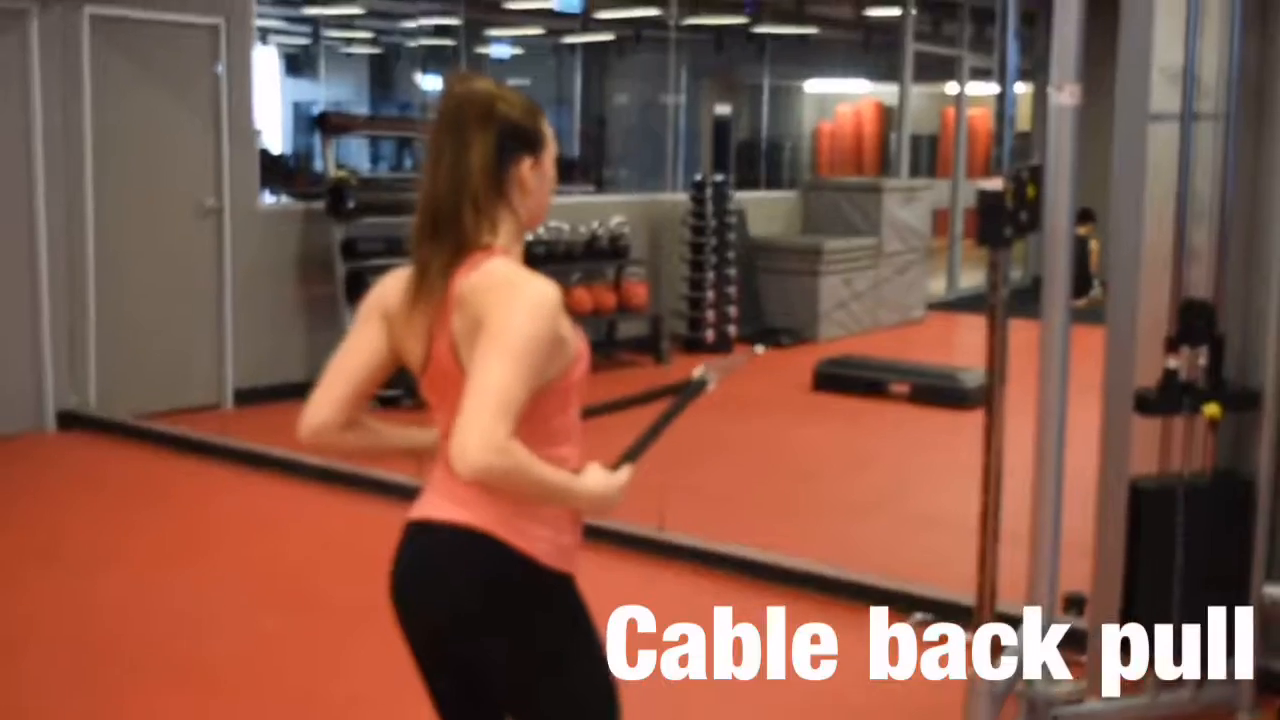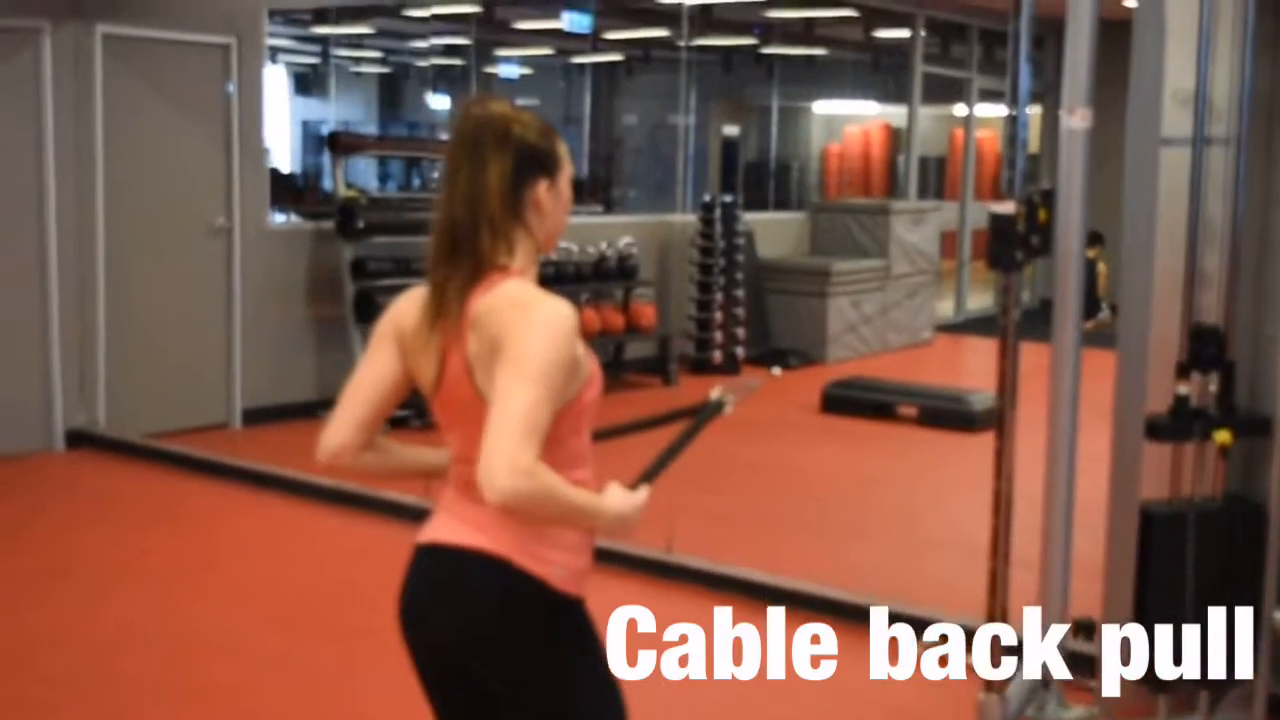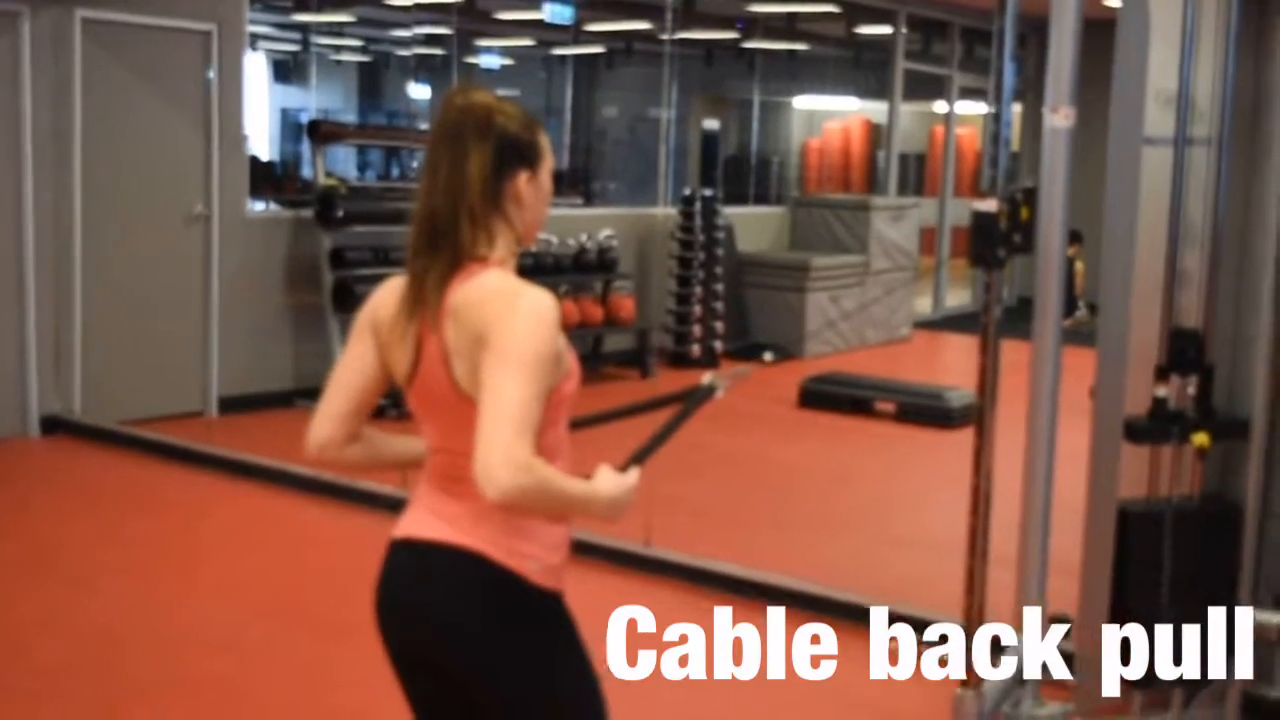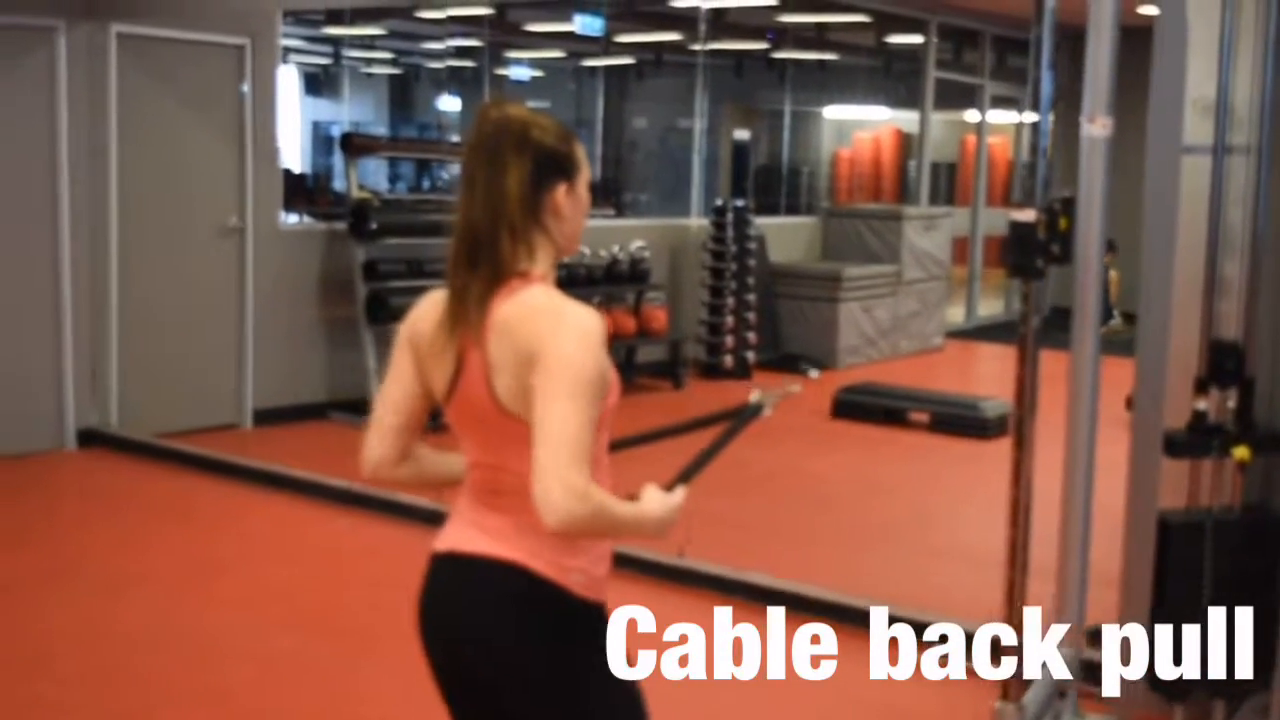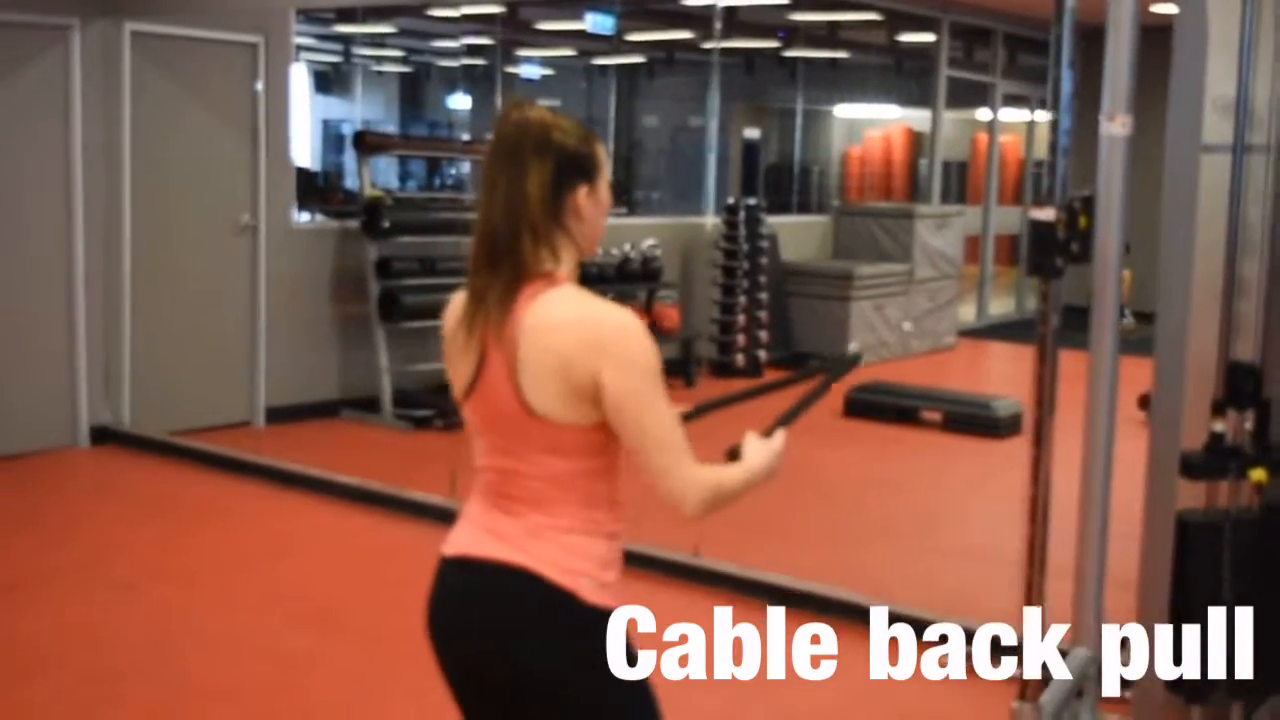
dt=0.3s
person 1, frame 1
left shoulder: (401, 291)
right shoulder: (525, 295)
left elbow: (321, 424)
right elbow: (481, 455)
right wrist: (582, 491)
left hip: (424, 564)
right hip: (509, 575)
person 1, frame 2
left shoulder: (414, 312)
right shoulder: (542, 316)
left elbow: (340, 446)
right elbow: (508, 480)
right wrist: (608, 510)
left hip: (432, 585)
right hip: (520, 599)
person 1, frame 3
left shoulder: (393, 302)
right shoulder: (521, 306)
left elbow: (327, 440)
right elbow: (505, 476)
right wrist: (599, 497)
left hip: (408, 581)
right hip: (497, 592)
person 1, frame 4
left shoulder: (431, 317)
right shoulder: (565, 325)
left elbow: (381, 460)
right elbow: (563, 504)
right wrist: (648, 515)
left hip: (449, 593)
right hip: (539, 606)
person 1, frame 5
left shoulder: (463, 316)
right shoulder: (603, 329)
right elbow: (687, 493)
right wrist: (756, 464)
left hip: (458, 595)
right hip: (549, 608)
